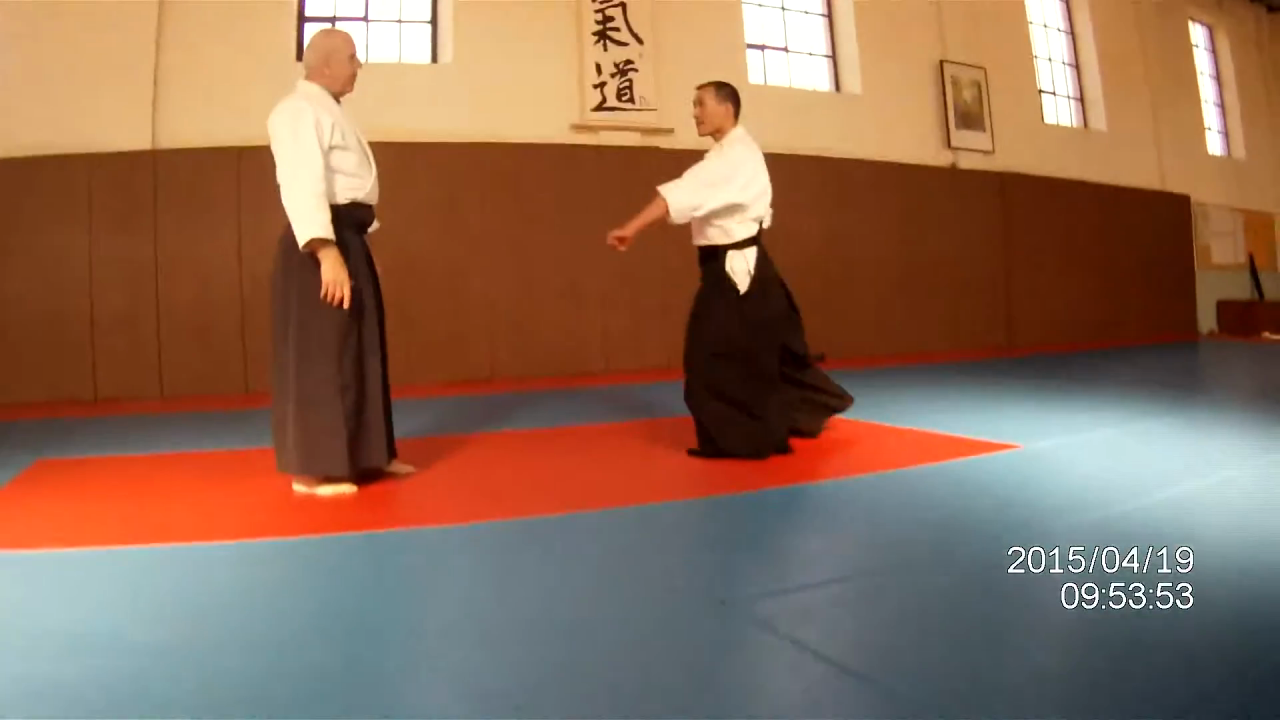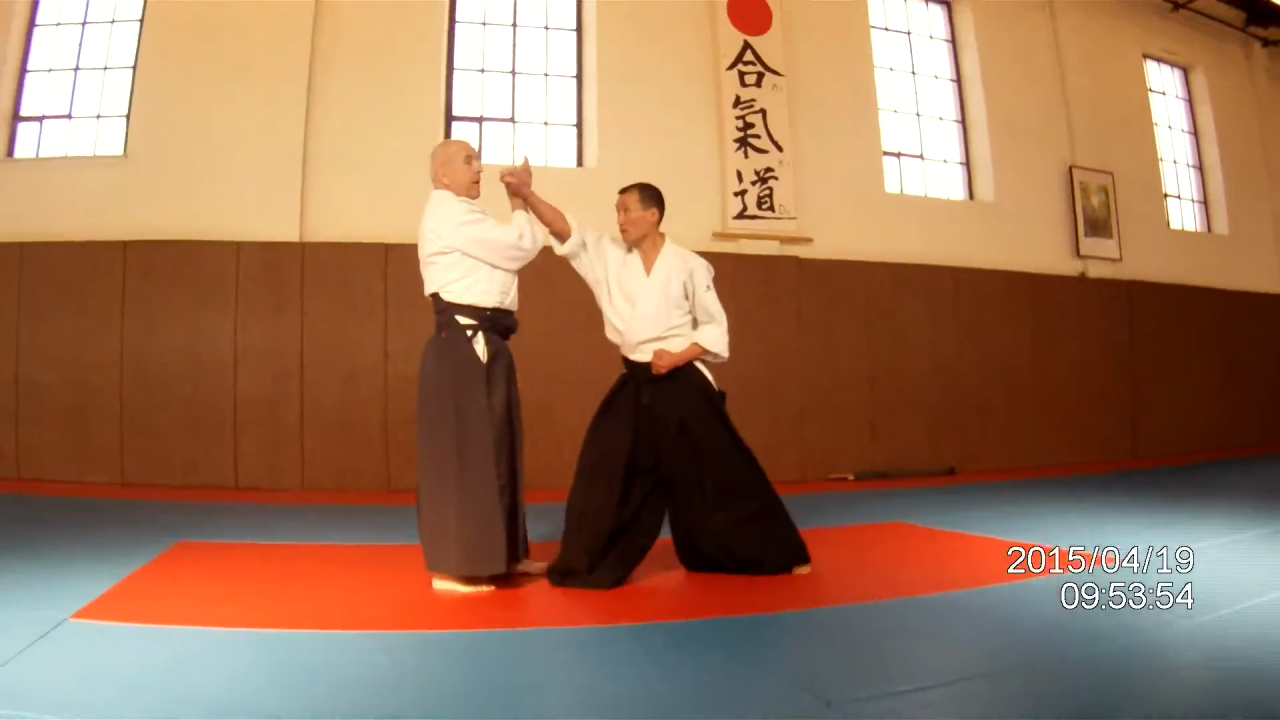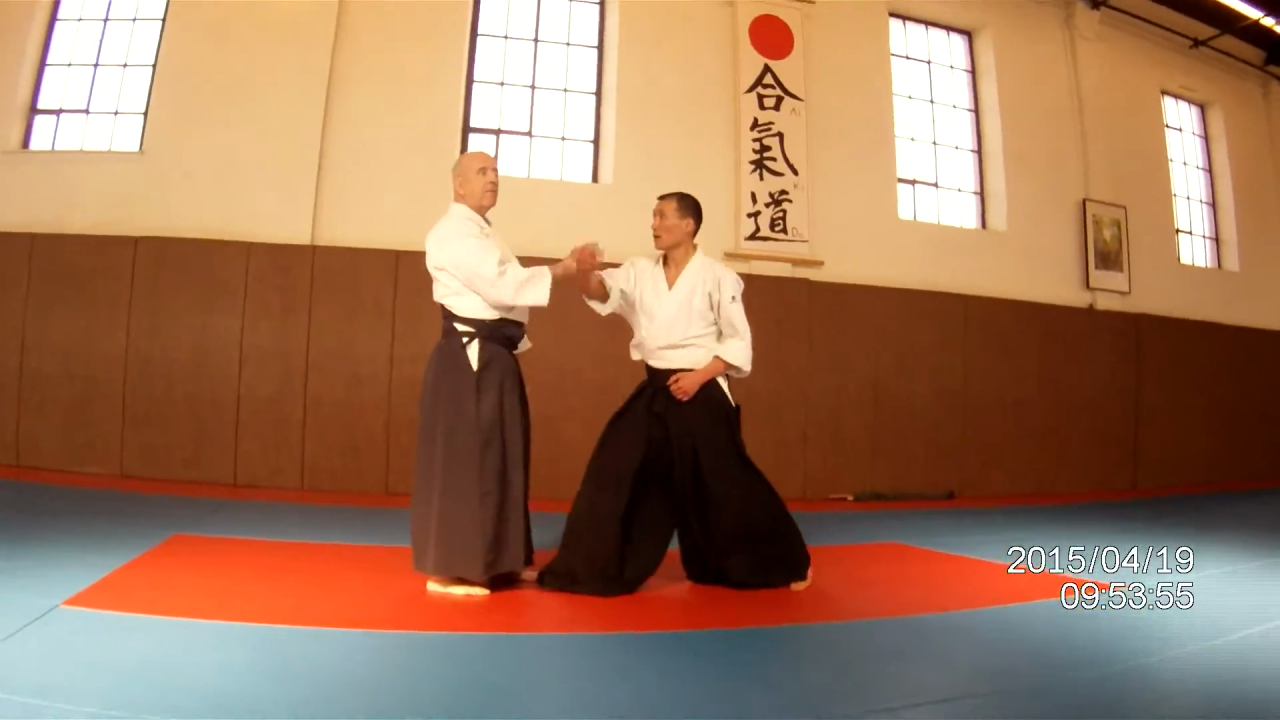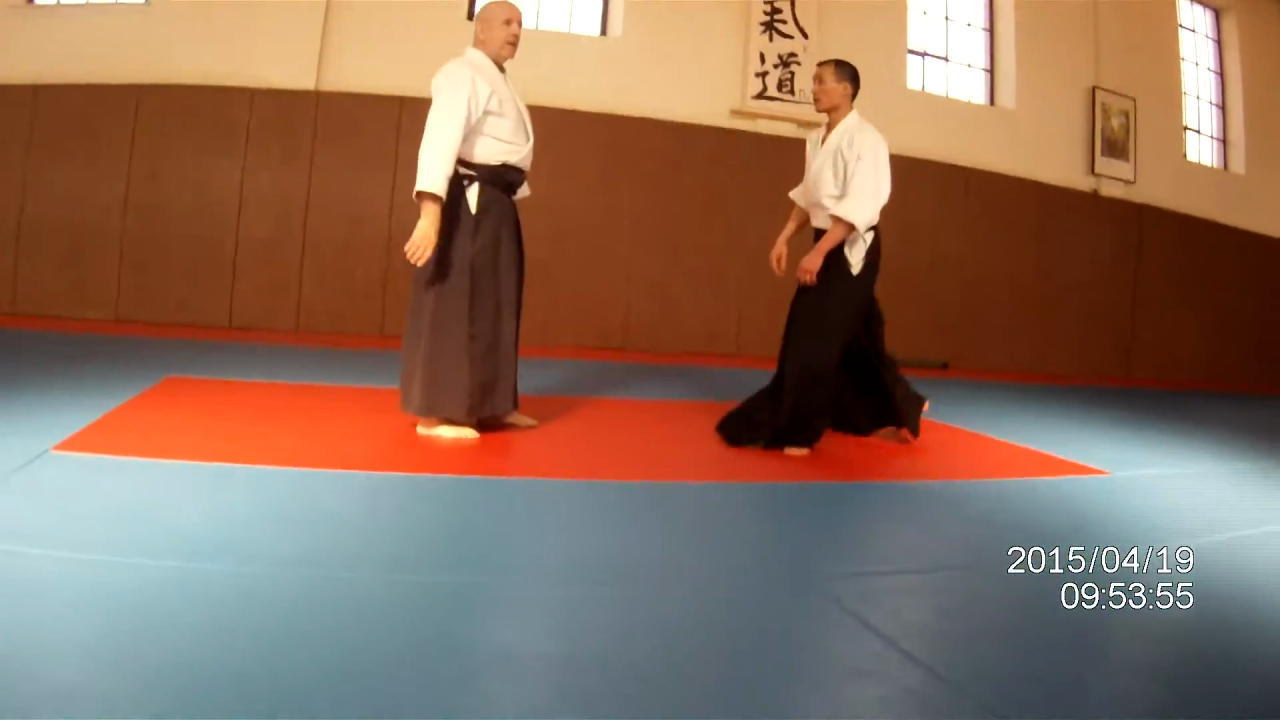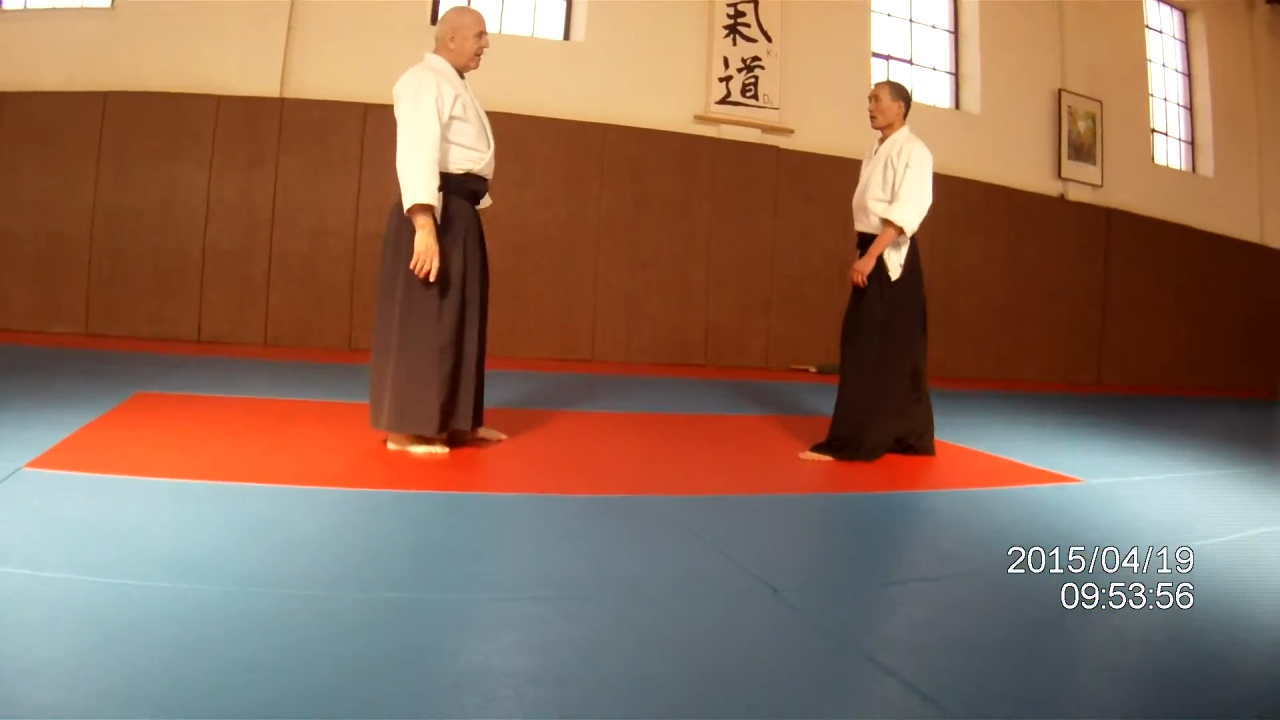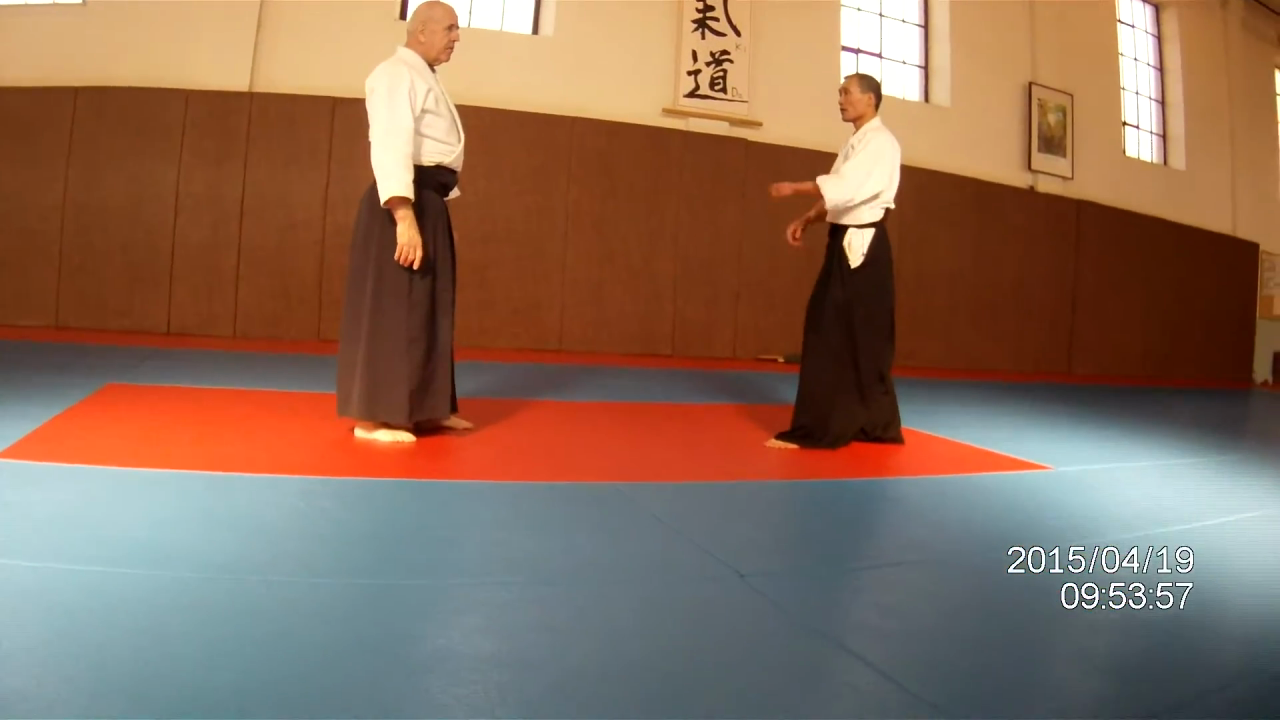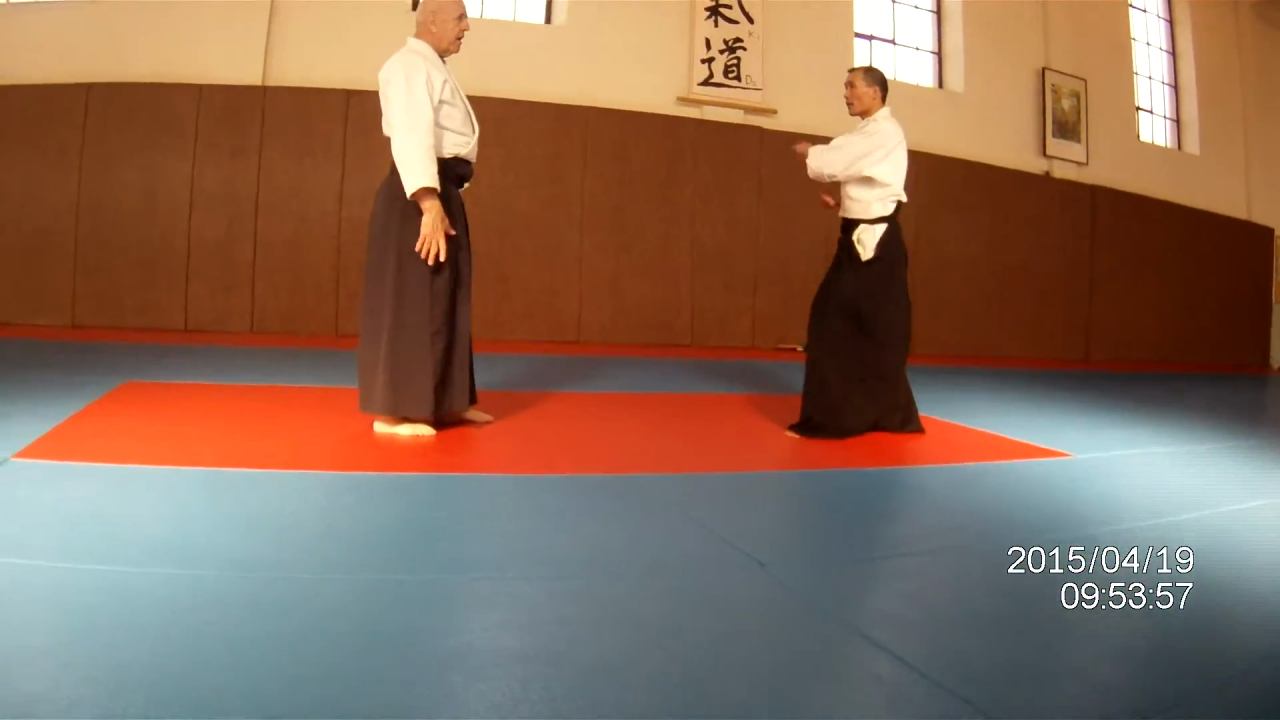
dt=0.7s
person 1, frame 1
left shoulder: (327, 111)
right shoulder: (299, 110)
right elbow: (301, 186)
left wrist: (348, 246)
right wrist: (327, 252)
left hip: (348, 239)
right hip: (320, 244)
left knee: (356, 350)
right knee: (321, 355)
left ankle: (366, 454)
right ankle: (312, 470)
person 1, frame 2
left shoulder: (460, 215)
right shoulder: (448, 215)
left elbow: (504, 252)
right elbow: (517, 247)
right wrist: (519, 201)
left hip: (479, 345)
right hip: (463, 348)
left knee: (489, 451)
right knee: (464, 454)
left ankle: (498, 555)
right ankle: (451, 568)
person 1, frame 3
left shoulder: (479, 231)
right shoulder: (453, 232)
right elbow: (502, 285)
right wrist: (562, 270)
left hip: (493, 358)
right hip: (468, 360)
left knee: (497, 460)
right knee: (462, 462)
left ankle: (491, 563)
right ankle: (446, 572)
person 1, frame 4
left shoulder: (497, 81)
right shoulder: (463, 75)
right elbow: (440, 143)
right wrist: (429, 215)
left hip: (496, 205)
right hip: (467, 202)
left knee: (492, 306)
right knee: (457, 305)
left ankle: (485, 406)
right ankle: (435, 414)
person 1, frame 5
left shoulder: (456, 87)
right shoulder: (424, 82)
right elbow: (416, 155)
left wrist: (473, 219)
right wrist: (425, 226)
left hip: (459, 214)
right hip: (435, 213)
left knee: (458, 319)
right knee: (423, 320)
left ankle: (455, 422)
right ankle: (406, 429)
person 1, frame 6
left shoulder: (424, 78)
right shoulder: (397, 74)
right elbow: (391, 147)
left wrist: (437, 211)
right wrist: (405, 215)
left hip: (428, 205)
right hip: (404, 205)
left knee: (426, 309)
right knee: (392, 308)
left ankle: (424, 410)
right ankle: (373, 418)
person 1, frame 7
left shoulder: (433, 69)
right shoulder: (410, 65)
right elbow: (411, 138)
right wrist: (430, 205)
left hip: (441, 195)
right hip: (418, 197)
left knee: (442, 302)
right knee: (410, 302)
left ankle: (442, 402)
right ankle: (392, 412)
person 2, frame 1
left shoulder: (736, 155)
right shoulder: (734, 153)
left elbow: (685, 193)
right elbow: (758, 209)
left wrist: (632, 227)
left hip: (735, 268)
right hip: (733, 265)
left knee: (718, 358)
right knee: (766, 353)
left ankle: (742, 437)
right ankle: (817, 407)
person 2, frame 2
left shoulder: (689, 265)
right shoulder: (609, 256)
left elbow: (715, 329)
right elbow: (567, 230)
left wrist: (678, 357)
right wrist: (527, 195)
left hip: (684, 384)
right hip: (636, 386)
left knee: (723, 473)
right knee: (606, 471)
left ankle: (778, 553)
right ankle: (595, 564)
person 2, frame 3
left shoulder: (717, 277)
right shoulder: (640, 271)
left elbow: (739, 343)
right elbow: (602, 292)
left wrist: (700, 376)
right wrist: (587, 272)
left hip: (701, 394)
right hip: (654, 391)
left knee: (729, 485)
right knee: (615, 475)
left ankle: (786, 564)
right ankle: (593, 571)
person 2, frame 4
left shoulder: (864, 139)
right shoulder: (820, 139)
left elbow: (860, 205)
left wrist: (817, 251)
right wrist: (784, 237)
left hip: (852, 250)
right hip: (834, 249)
left knee: (815, 339)
right knee: (854, 342)
left ankle: (795, 431)
right ankle: (899, 412)
person 2, frame 5
left shoulder: (911, 151)
right shoulder: (878, 152)
left elbow: (907, 212)
left wrist: (871, 256)
right wrist: (864, 257)
left hip: (891, 258)
right hip: (875, 257)
left knee: (871, 349)
right knee: (896, 350)
left ankle: (848, 442)
right ankle: (907, 435)
person 2, frame 6
left shoulder: (878, 141)
right shoulder: (858, 140)
left elbow: (844, 188)
left wrist: (794, 187)
right wrist: (805, 220)
left hip: (862, 247)
right hip: (849, 245)
left knee: (833, 334)
right knee: (859, 338)
left ankle: (815, 429)
right ankle: (873, 423)
person 2, frame 7
left shoulder: (882, 132)
right shoulder: (871, 132)
left elbow: (825, 163)
left wrist: (806, 151)
right wrist: (838, 200)
left hip: (873, 242)
right hip: (868, 240)
left knee: (834, 321)
right knee: (876, 330)
left ankle: (827, 418)
right ankle: (891, 414)
